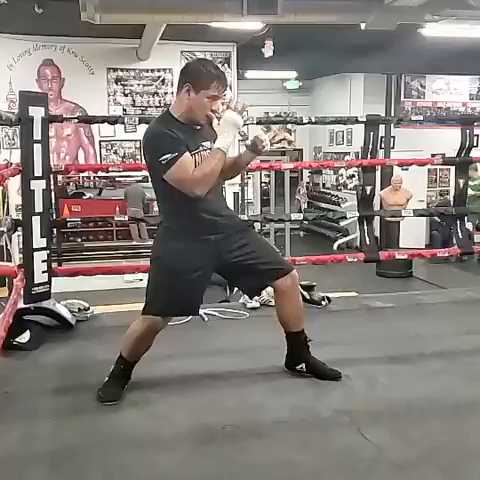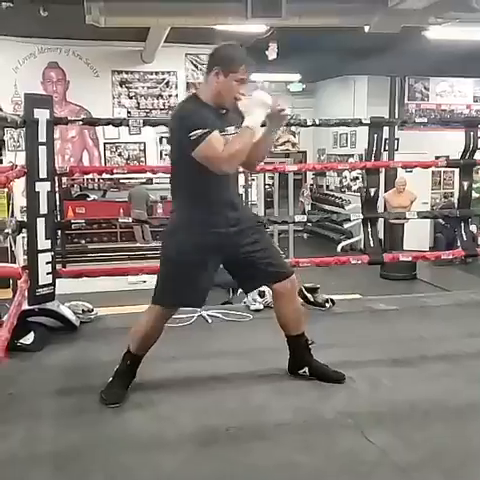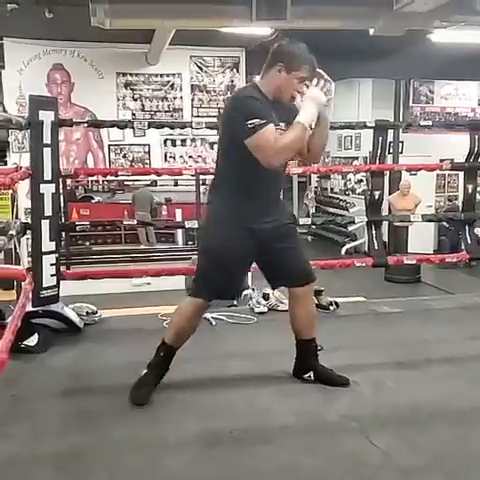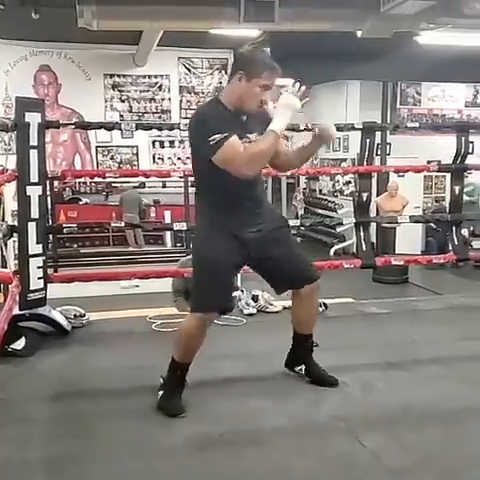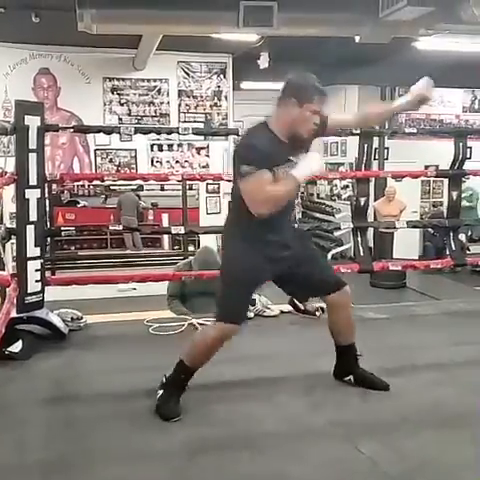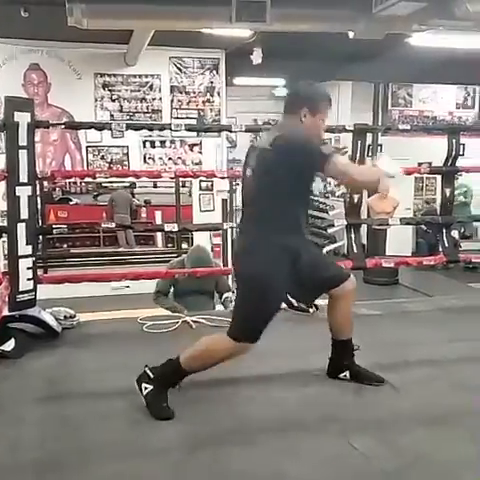
dt=0.3s
person 1, frame 1
left shoulder: (205, 124)
right shoulder: (159, 134)
right elbow: (197, 184)
left wrist: (250, 153)
right wrist: (226, 136)
left hip: (226, 228)
right hip: (183, 241)
left knee: (287, 279)
right knee: (155, 319)
left ankle: (300, 358)
right ankle: (119, 374)
person 1, frame 2
left shoulder: (229, 109)
right shoulder: (187, 115)
left elbow: (248, 161)
right elbow: (224, 162)
left wrist: (271, 128)
right wrist: (253, 119)
left hip: (236, 220)
right hip: (194, 229)
left knee: (286, 283)
right knee: (162, 309)
left ankle: (301, 360)
right ankle: (123, 374)
person 1, frame 3
left shoulder: (284, 106)
right shoulder: (243, 103)
left elbow: (312, 156)
right elbow: (271, 155)
left wrist: (321, 112)
right wrist: (307, 112)
left hip: (273, 214)
right hip: (230, 217)
left knee: (302, 287)
right knee: (200, 299)
left ankle: (307, 364)
right ankle: (155, 370)
person 1, frame 4
left shoulder: (259, 115)
right shoulder: (207, 118)
left elbow: (283, 163)
right elbow: (245, 165)
left wrist: (316, 142)
right wrist: (281, 120)
left hip: (263, 222)
right hip: (219, 230)
left knee: (307, 284)
right knee: (203, 314)
left ankle: (301, 359)
right ankle: (172, 383)
person 1, frame 5
left shoulder: (302, 130)
right shoulder: (253, 144)
left elbow: (356, 119)
right elbow: (259, 205)
left wrist: (409, 100)
right wrist: (302, 172)
left hip: (284, 237)
right hip: (246, 246)
left knee: (338, 295)
right knee: (226, 325)
left ankle: (348, 367)
right ankle: (172, 384)
person 1, frame 6
left shoulder: (268, 141)
right shoulder: (299, 145)
right elbow: (358, 179)
right wrist: (381, 175)
left hip: (280, 244)
right hip: (263, 255)
left knee: (344, 287)
right knee: (241, 340)
left ankle: (342, 363)
right ankle: (157, 377)
